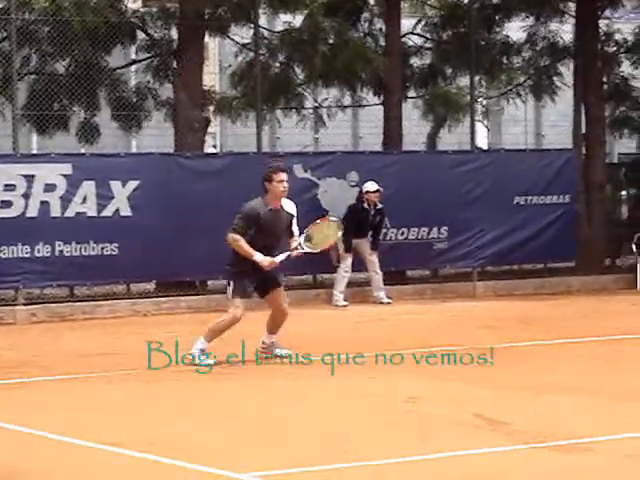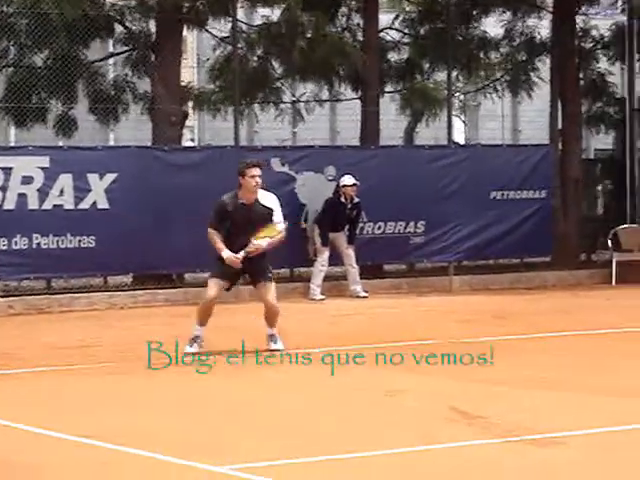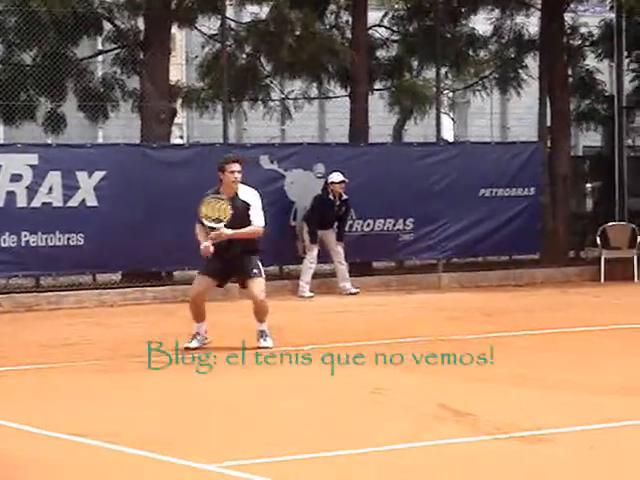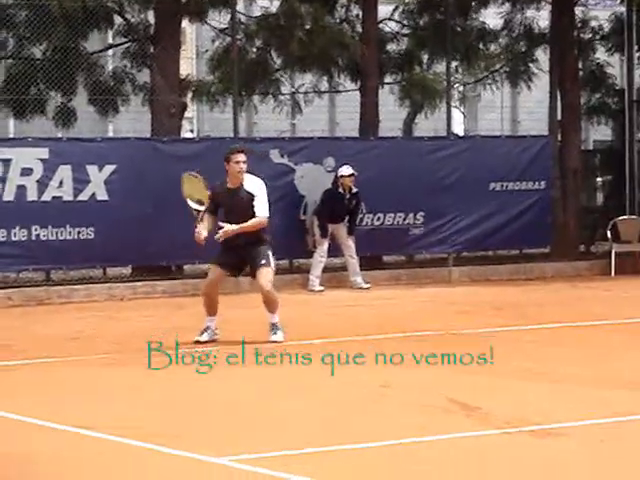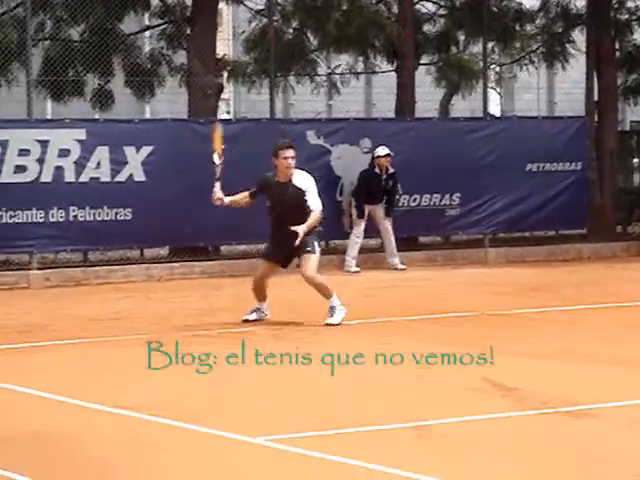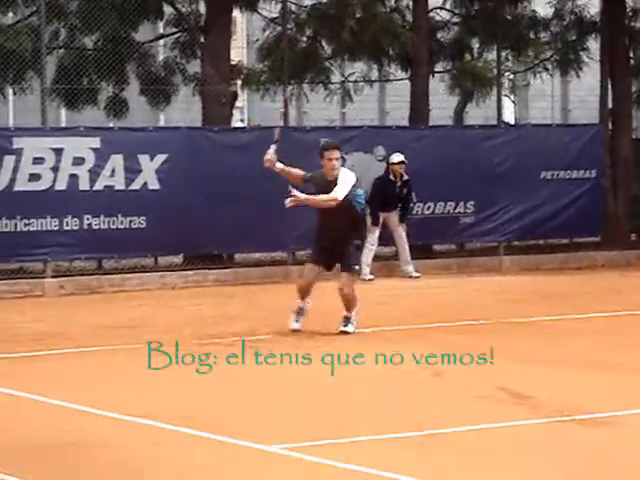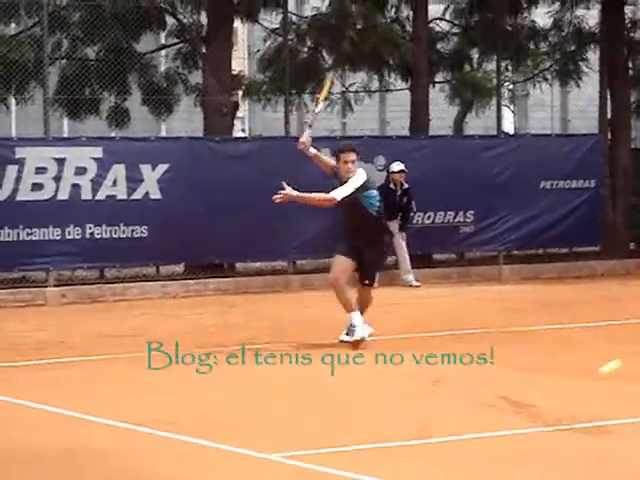
dt=0.2s
person 1, frame 1
left shoulder: (290, 208)
right shoulder: (252, 209)
left elbow: (293, 237)
right elbow: (232, 237)
left wrist: (295, 246)
right wrist: (257, 257)
left hip: (265, 266)
right hip: (243, 266)
left knee: (282, 310)
right knee: (236, 313)
left ankle: (269, 344)
right ankle: (199, 349)
person 1, frame 2
left shoulder: (270, 200)
right shoulder: (226, 202)
left elbow: (280, 232)
right elbow: (212, 230)
left wrist: (266, 244)
right wrist: (225, 252)
left hip: (257, 257)
right hip: (230, 256)
left knee: (271, 304)
right knee: (210, 296)
left ankle: (272, 335)
right ankle: (197, 336)
person 1, frame 3
left shoulder: (250, 195)
left elbow: (258, 229)
right elbow: (200, 224)
left wrist: (229, 233)
right wrist: (204, 242)
left hip: (247, 253)
right hip: (219, 253)
left knee: (259, 297)
right knee: (196, 294)
left ankle: (262, 332)
right ankle: (200, 334)
person 1, frame 4
left shoulder: (256, 185)
right shoulder: (218, 189)
left elbow: (262, 220)
right elbow: (210, 213)
left wrist: (236, 228)
right wrist: (203, 230)
left hip: (257, 243)
right hip: (231, 245)
left knee: (266, 286)
right knee: (209, 286)
left ankle: (275, 325)
right ankle: (211, 327)
person 1, frame 5
left shoulder: (305, 180)
right shoulder: (267, 181)
left elbow: (317, 211)
right elbow: (249, 197)
left wrist: (305, 227)
right wrist: (226, 200)
left hip: (305, 232)
right hip: (279, 235)
left knee: (310, 274)
right knee: (258, 279)
left ankle: (336, 306)
right ankle: (261, 309)
person 1, frame 6
left shoulder: (348, 177)
right shoulder: (319, 177)
left elbow: (332, 200)
right elbow: (301, 177)
left wrist: (305, 198)
right wrist: (278, 166)
left hip: (350, 239)
right hip: (325, 238)
left knee: (346, 288)
right knee: (305, 283)
left ankle: (349, 317)
right ankle: (302, 306)
person 1, frame 7
left shoulder: (361, 177)
right shoulder: (341, 175)
left elbow: (331, 199)
right elbow: (330, 167)
left wrist: (296, 196)
right wrist: (310, 151)
left hip: (374, 242)
right hip: (352, 239)
left knee: (364, 292)
right knee: (336, 279)
left ankle: (358, 322)
right ankle: (358, 324)
person 2, frame 1
left shoulder: (380, 210)
right shoulder: (355, 208)
left elbow: (377, 230)
right elbow: (347, 229)
left wrist: (374, 248)
right wrist: (348, 250)
left hip: (363, 238)
right hip: (346, 237)
left knee: (374, 263)
right knee: (346, 265)
left ankle: (380, 296)
right ankle: (337, 298)
person 2, frame 2
left shoulder: (356, 204)
right shoulder: (332, 202)
left elbow: (353, 224)
right elbow: (324, 223)
left wrist: (351, 242)
right wrist: (324, 243)
left hip: (340, 232)
right hip: (322, 230)
left knee: (350, 257)
right knee: (322, 258)
left ankle: (357, 290)
right ankle: (314, 292)
person 2, frame 3
left shoulder: (345, 201)
right shoulder: (320, 199)
left elbow: (342, 221)
right elbow: (313, 220)
left wrist: (340, 238)
right wrist: (313, 240)
left hip: (328, 229)
right hip: (311, 228)
left knee: (339, 254)
right knee: (311, 256)
left ankle: (346, 287)
right ankle: (303, 289)
person 2, frame 4
left shoulder: (355, 194)
right shoulder: (330, 193)
left elbow: (354, 214)
right elbow: (323, 214)
left wrist: (351, 232)
right wrist: (324, 234)
left hip: (340, 223)
right hip: (323, 222)
left knee: (350, 249)
right knee: (322, 250)
left ankle: (357, 281)
right ankle: (313, 283)
person 2, frame 5
left shoulder: (392, 175)
right shoulder: (367, 174)
left elbow: (392, 195)
right elbow: (359, 194)
left wrist: (388, 212)
right wrist: (360, 214)
left hip: (378, 204)
right hip: (362, 203)
left knee: (388, 230)
right knee: (358, 231)
left ankle: (394, 262)
right ankle: (349, 264)
person 2, frame 6
left shoulder: (406, 182)
right shoulder: (381, 181)
left elbow: (406, 201)
right elbow: (373, 201)
left wrist: (403, 218)
right wrist: (375, 220)
left hip: (393, 211)
right hip: (377, 211)
left knee: (402, 238)
right knee: (372, 239)
left ankle: (408, 270)
right ankle: (364, 272)
person 2, frame 7
left shoulder: (406, 190)
right shoulder: (383, 189)
left elbow: (407, 210)
left wrist: (403, 227)
left hip: (394, 220)
left knee: (402, 247)
left ankle: (409, 279)
